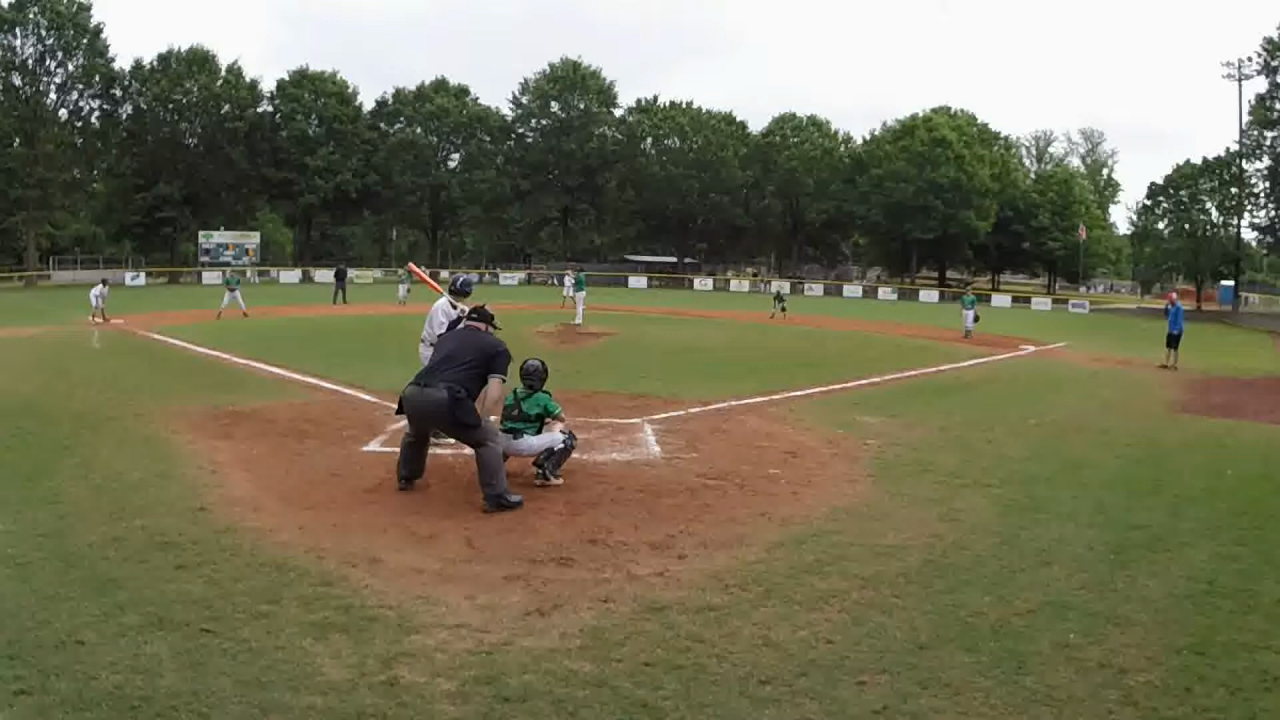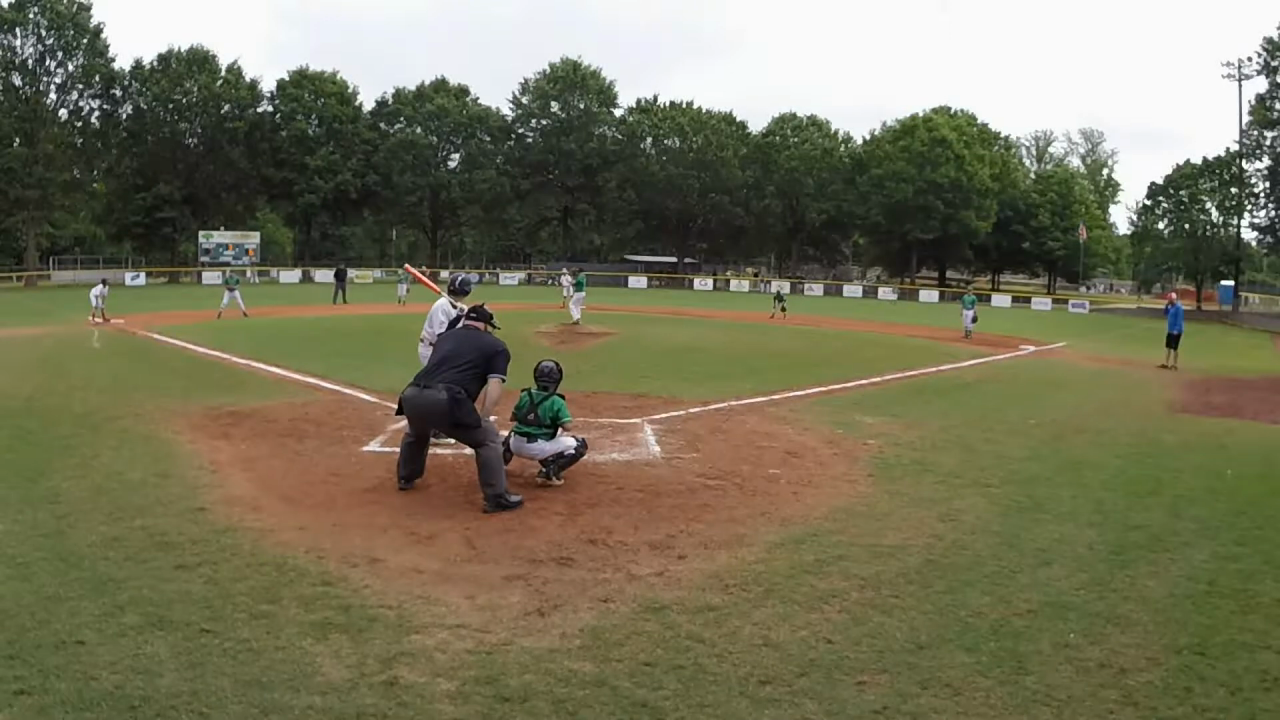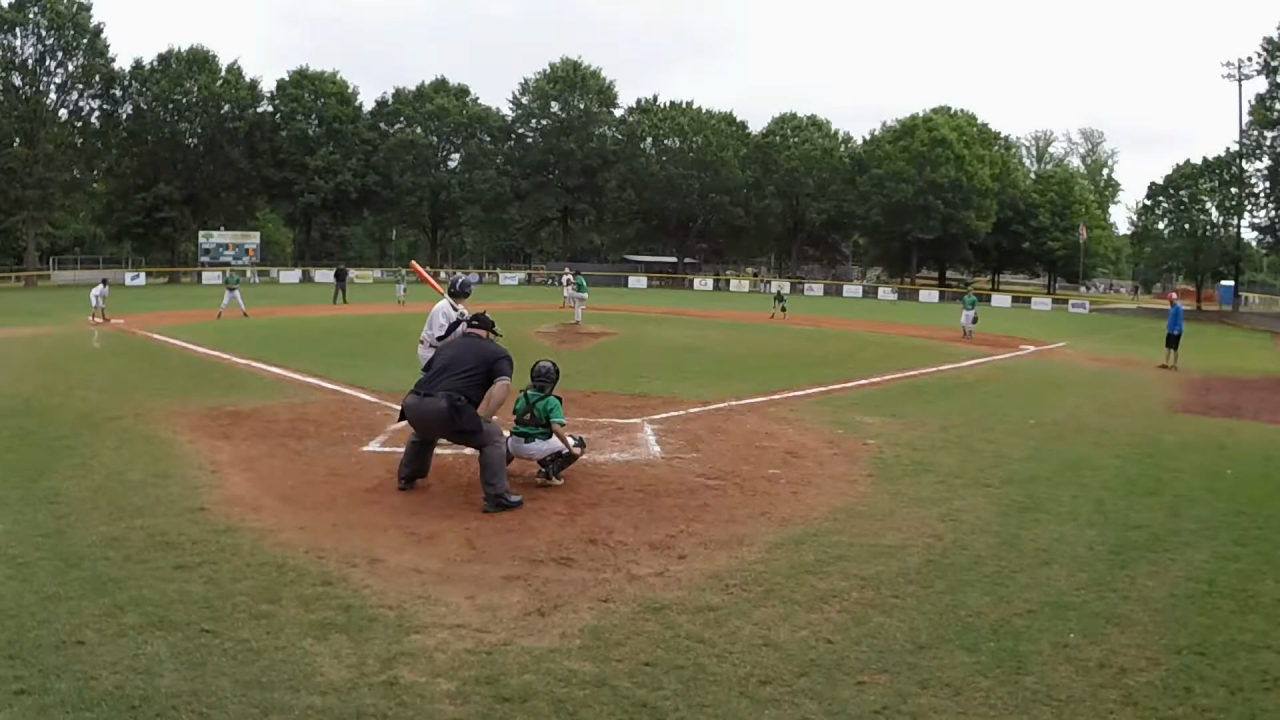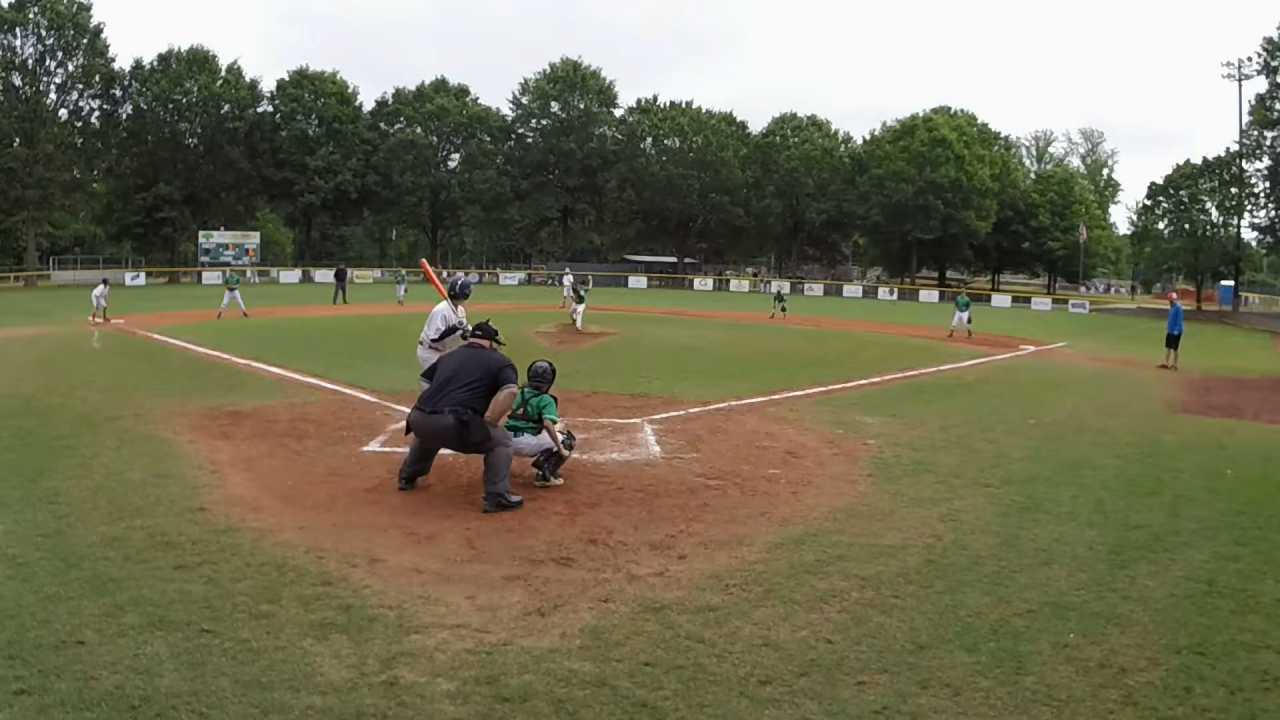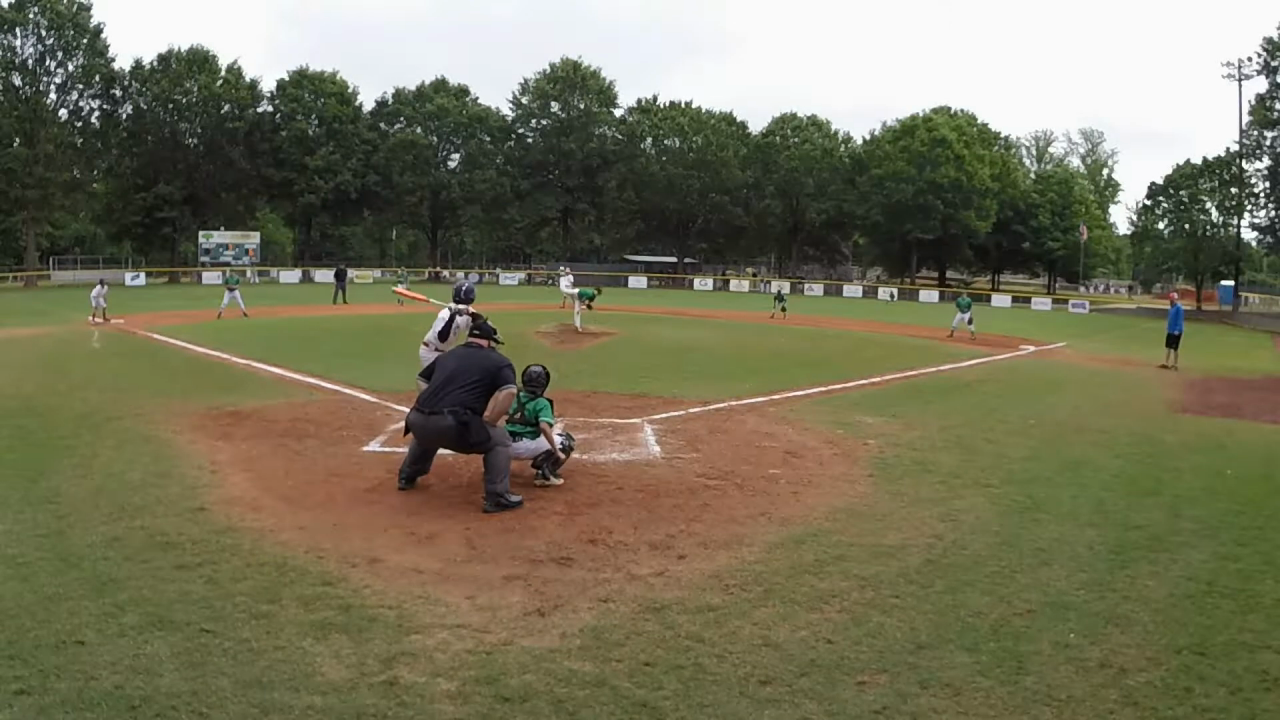
dt=0.5s
person 1, frame 1
left shoulder: (448, 336)
right shoulder: (496, 346)
right elbow: (495, 386)
right wrist: (482, 420)
left hip: (413, 394)
right hip: (445, 400)
left knee: (416, 433)
right knee: (489, 438)
left ankle: (406, 478)
right ankle: (497, 498)
person 1, frame 2
left shoulder: (446, 336)
right shoulder: (495, 345)
right elbow: (494, 385)
right wrist: (481, 420)
left hip: (412, 395)
right hip: (444, 400)
left knee: (416, 433)
right knee: (488, 439)
left ankle: (406, 478)
right ankle: (497, 498)
person 1, frame 3
left shoulder: (448, 345)
right shoulder: (497, 352)
right elbow: (502, 386)
right wrist: (484, 419)
left hip: (414, 404)
right hip: (445, 408)
left knee: (424, 434)
right knee: (493, 439)
left ankle: (407, 478)
right ankle: (497, 498)
person 1, frame 4
left shoulder: (449, 356)
right shoulder: (499, 361)
left elbow: (424, 380)
right elbow: (510, 392)
right wrist: (489, 423)
left hip: (419, 420)
right hip: (453, 424)
right knee: (501, 440)
left ankle: (407, 477)
right ankle: (497, 498)
person 1, frame 5
left shoulder: (448, 355)
right shoulder: (498, 361)
left elbow: (422, 380)
right elbow: (509, 392)
right wrist: (488, 422)
left hip: (418, 421)
right hip: (452, 425)
right knee: (500, 440)
left ankle: (407, 477)
right ankle: (497, 497)
